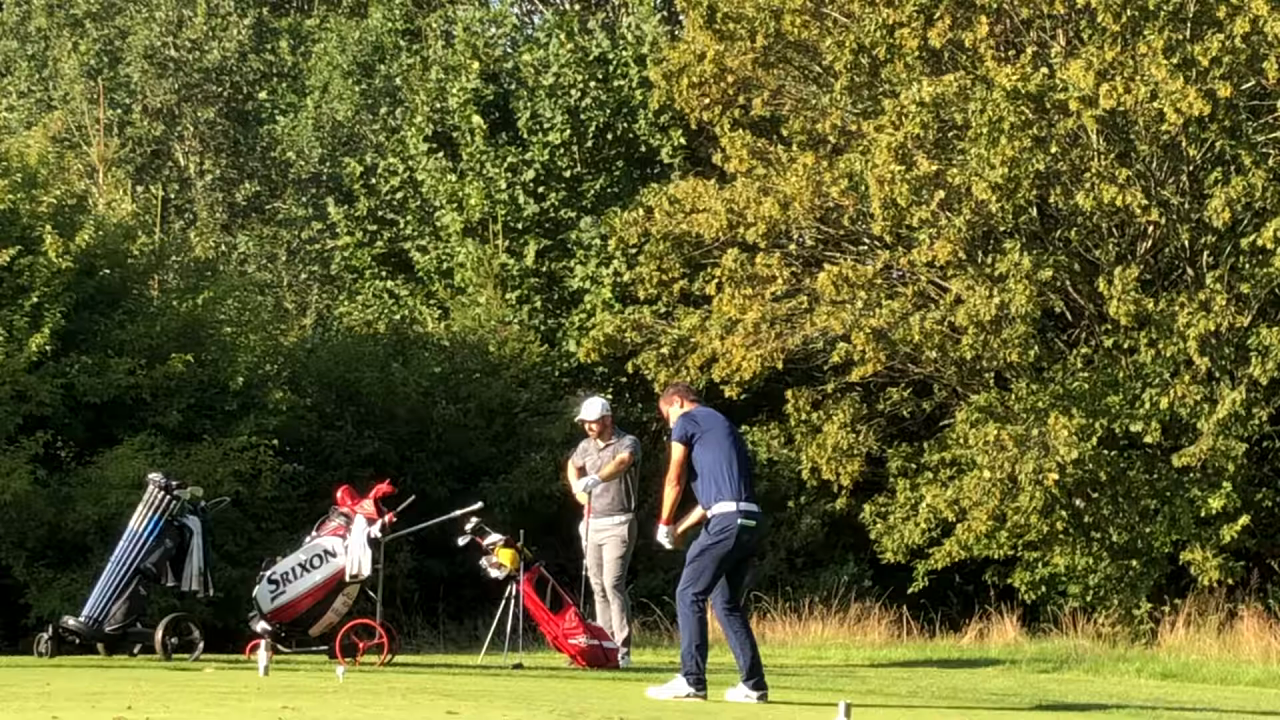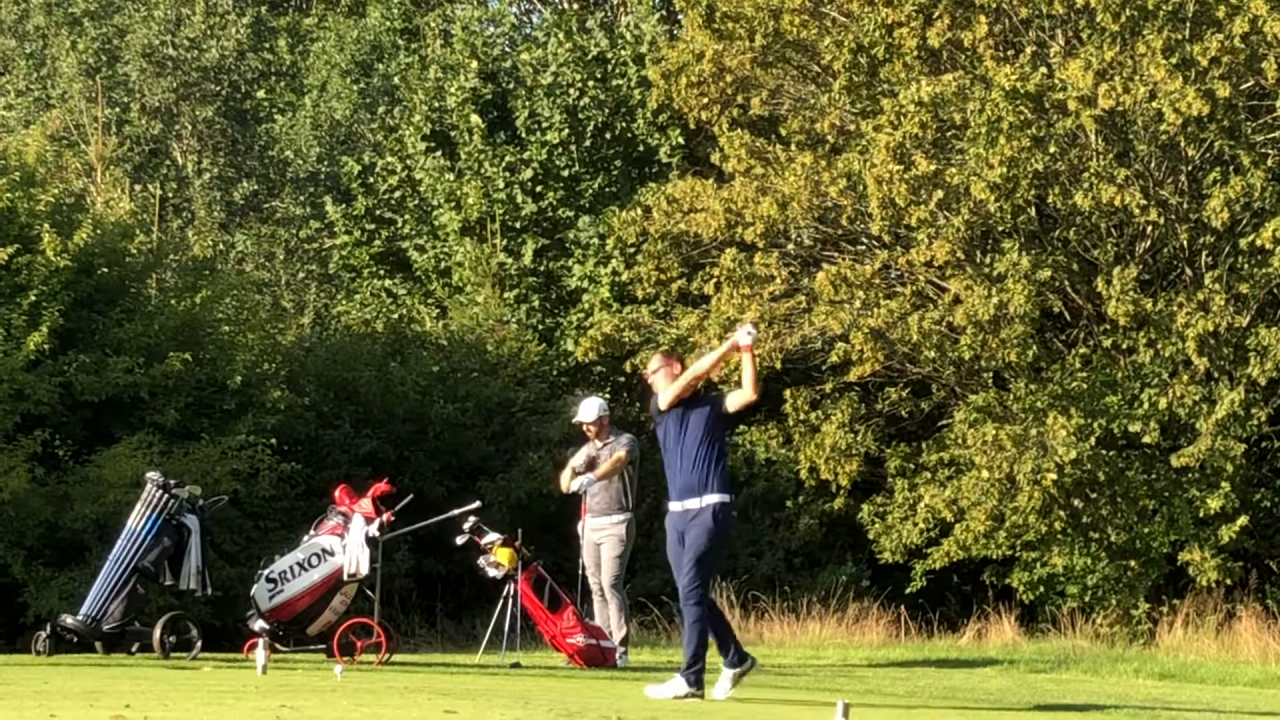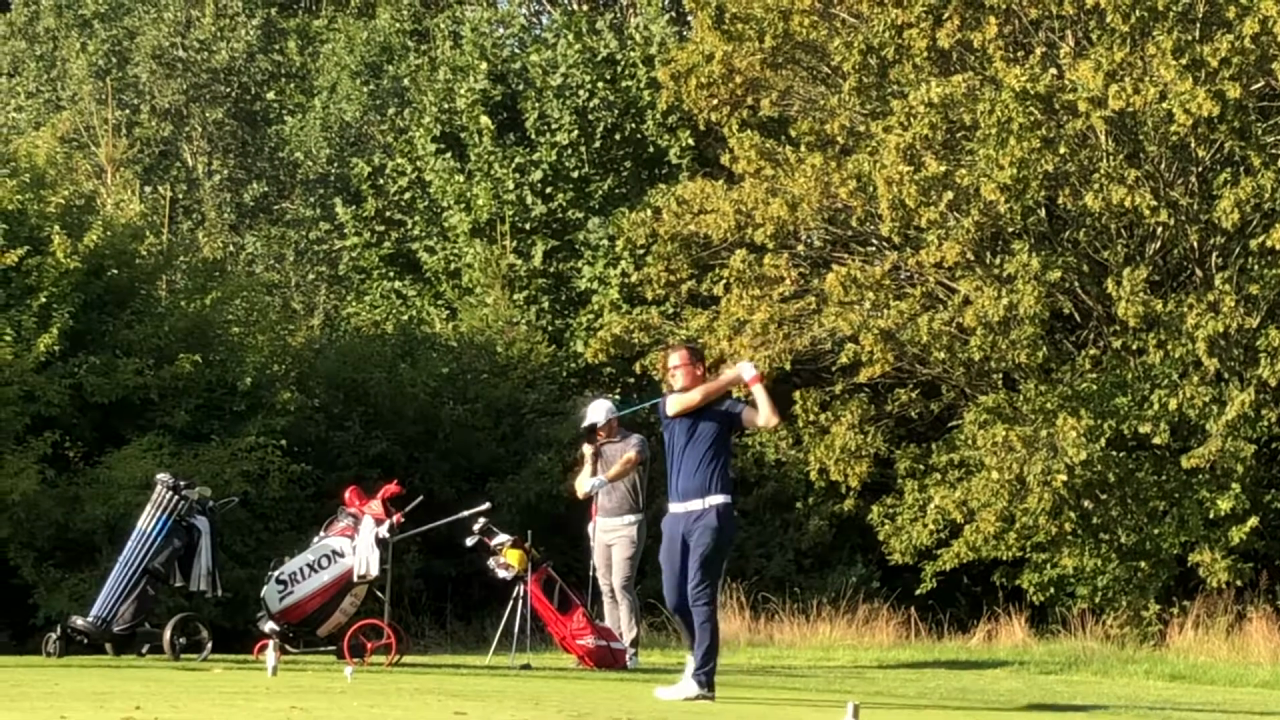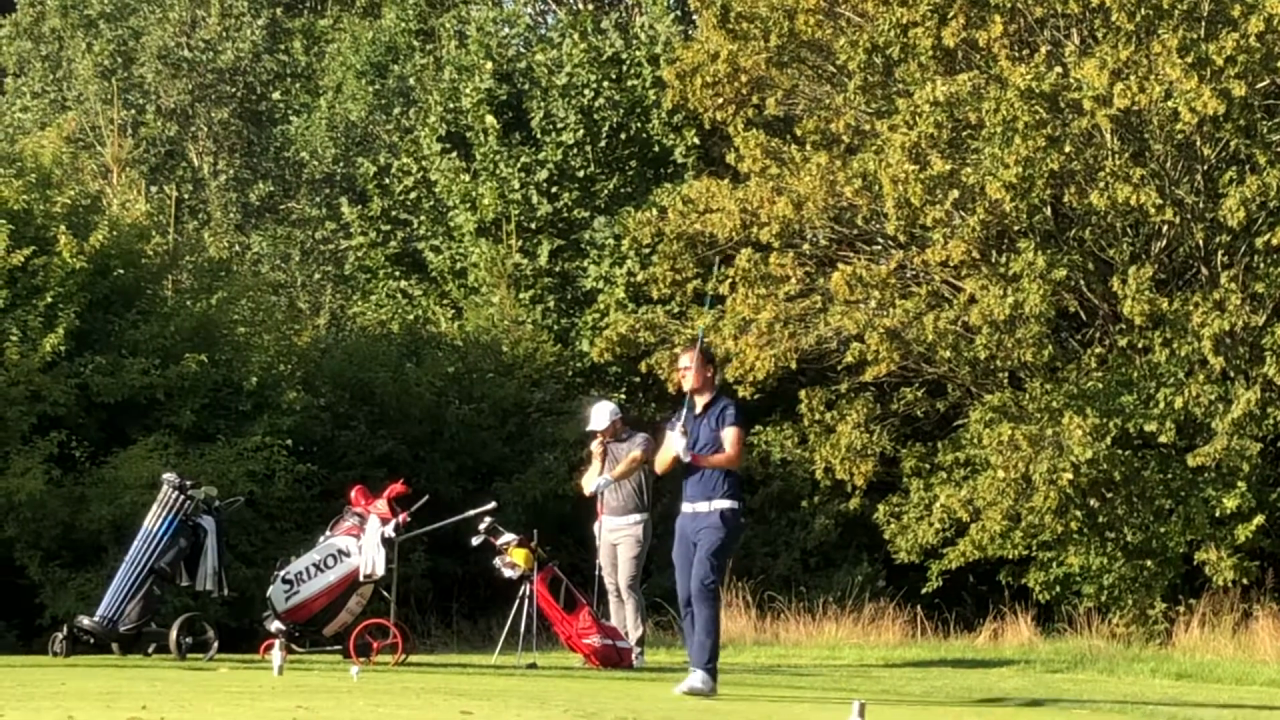
dt=0.4s
person 1, frame 1
left shoulder: (687, 419)
right shoulder: (719, 428)
left elbow: (674, 481)
left wrist: (664, 523)
right wrist: (682, 527)
left hip: (727, 519)
right hip: (746, 520)
left knee: (690, 594)
right knee: (728, 602)
left ankle: (692, 680)
right ankle: (754, 683)
person 1, frame 2
left shoulder: (712, 405)
right shoulder: (661, 405)
left elbow: (750, 395)
right elbow: (680, 388)
left wrist: (746, 349)
right wrist: (729, 346)
left hip: (709, 510)
right hip: (678, 513)
left knee: (692, 591)
right knee: (692, 593)
left ankle: (690, 678)
right ankle: (735, 658)
person 1, frame 3
left shoulder: (727, 407)
right shoulder: (668, 405)
left elbow: (770, 420)
right elbow: (689, 402)
left wrist: (753, 380)
right wrist: (730, 376)
left hip: (712, 512)
right hip: (676, 514)
left knee: (700, 593)
right knee: (675, 597)
left ankle: (702, 680)
right ankle: (699, 656)
person 1, frame 4
left shoulder: (726, 409)
right shoulder: (681, 416)
left elbow: (733, 458)
right elbow: (660, 466)
left wrist: (692, 457)
right wrist: (673, 447)
left hip: (719, 514)
right hip: (688, 515)
left knee: (702, 588)
right knee: (686, 597)
left ankle: (705, 672)
right ankle: (699, 670)
person 2, frame 1
left shoulder: (627, 443)
right shoulder: (585, 446)
left elbow: (620, 463)
right elbow: (573, 465)
left wrist: (594, 479)
right wrist: (577, 489)
left hip: (618, 525)
right hip: (592, 525)
left knee: (613, 585)
right knee: (598, 588)
left ankle: (622, 651)
person 2, frame 2
left shoulder: (625, 441)
right shoulder: (586, 450)
left elbow: (616, 462)
right elbow: (565, 486)
left wrist: (592, 478)
right wrist: (574, 464)
left hip: (616, 524)
right hip: (590, 525)
left knee: (611, 584)
right knee: (597, 587)
left ankle: (621, 650)
person 2, frame 3
left shoulder: (635, 441)
right shoulder: (595, 449)
left elbow: (628, 463)
right elbow: (581, 492)
left wrist: (602, 480)
right wrist: (589, 462)
left hip: (627, 525)
right hip: (600, 526)
left knee: (622, 585)
right knee: (607, 588)
left ankle: (630, 651)
person 2, frame 4
left shoulder: (640, 440)
right shoulder: (601, 448)
left elbow: (633, 462)
right elbow: (587, 488)
left wrist: (608, 479)
right wrist: (597, 459)
left hip: (633, 525)
right hip: (606, 525)
left knee: (628, 585)
right knee: (613, 588)
left ankle: (637, 650)
